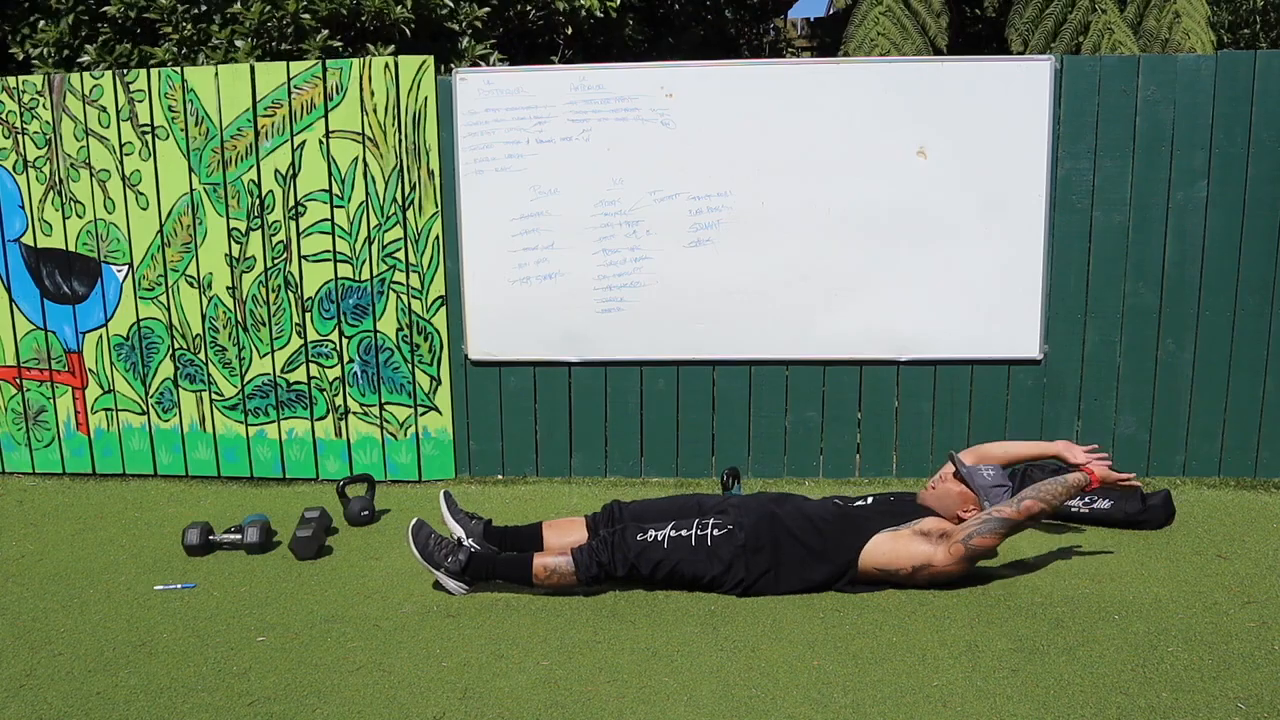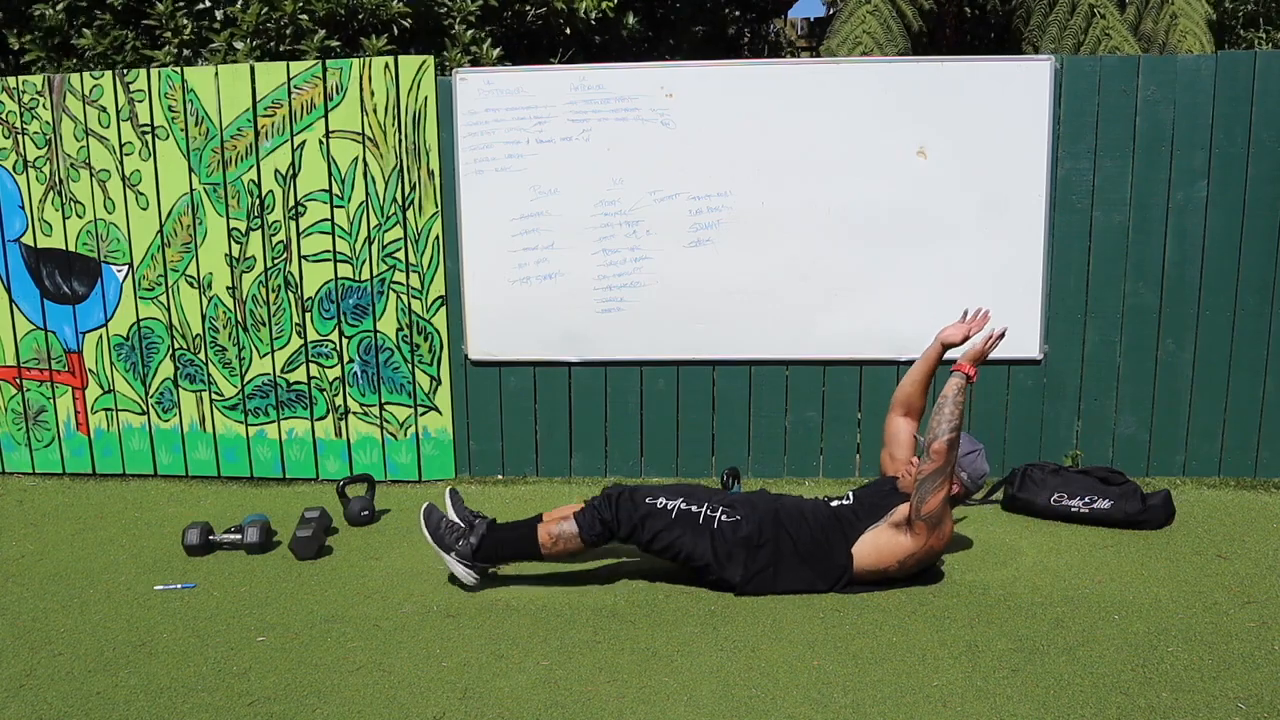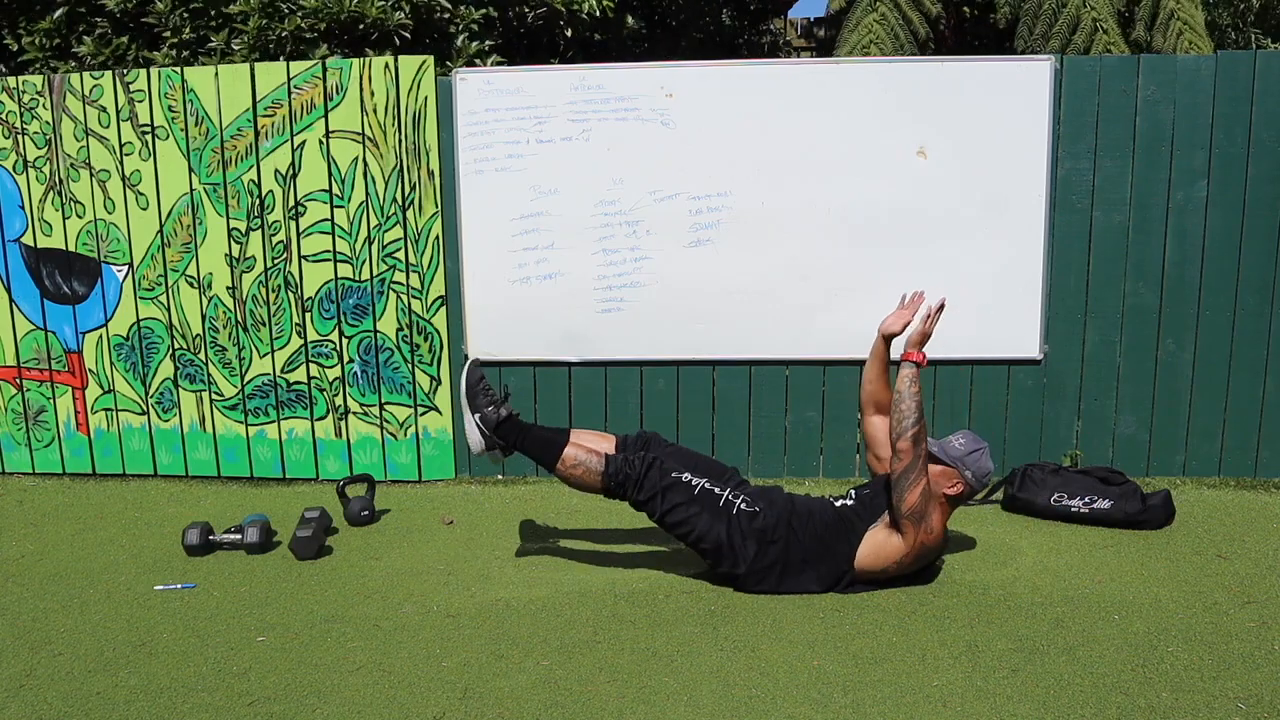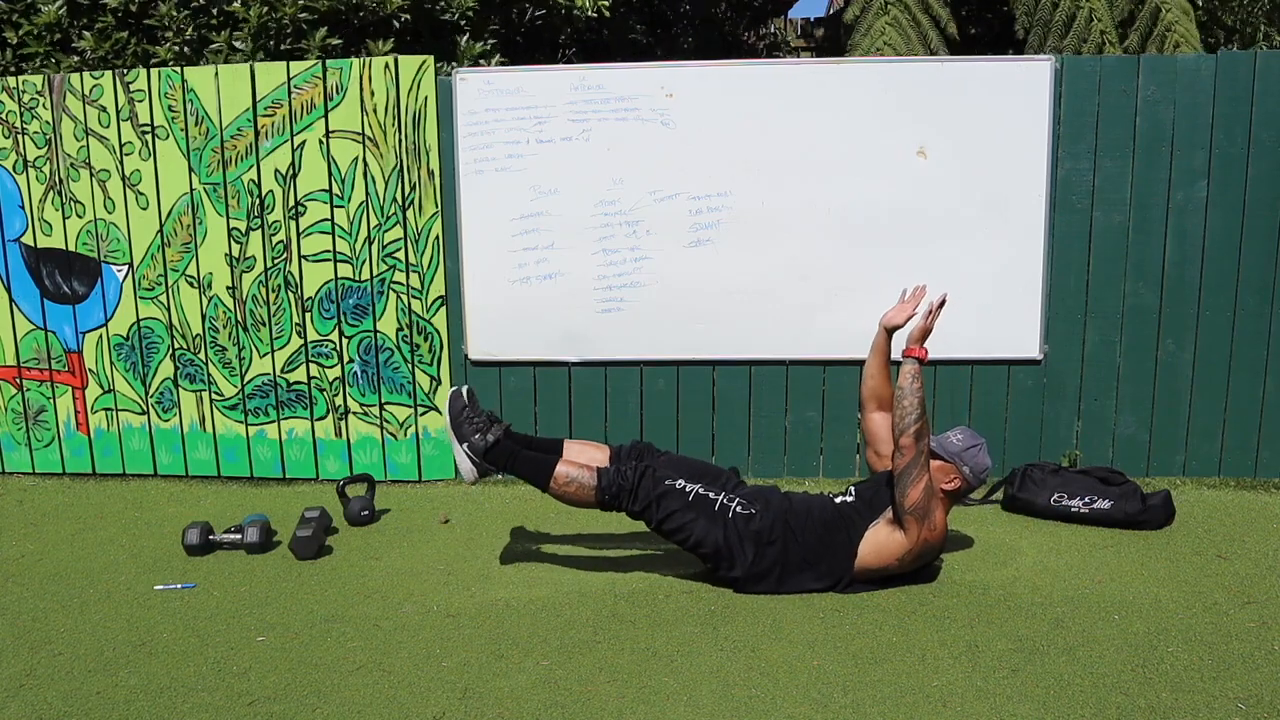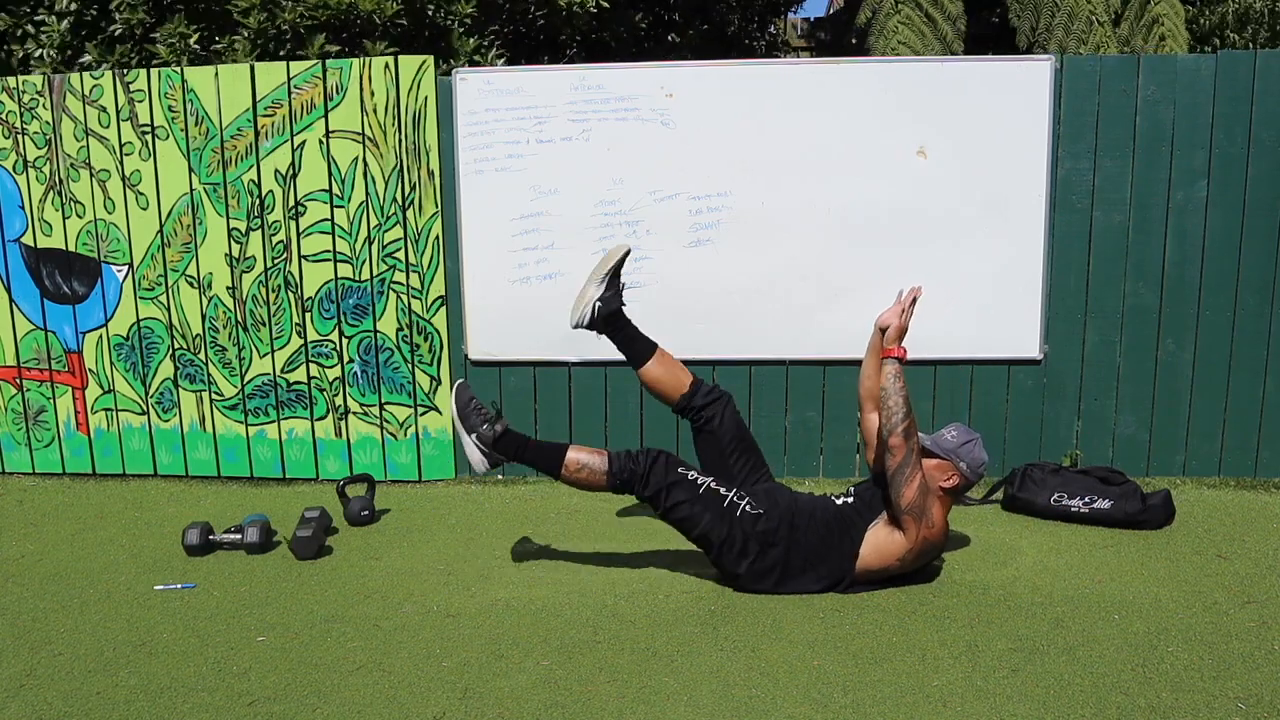
dt=0.7s
person 1, frame 1
left shoulder: (945, 549)
right shoulder: (921, 508)
left elbow: (1011, 510)
right elbow: (975, 457)
left wrist: (1079, 474)
right wrist: (1056, 444)
left hip: (758, 555)
right hip: (762, 518)
left knee: (618, 554)
right knee: (618, 521)
left ankle: (476, 567)
right ankle: (491, 537)
person 1, frame 2
left shoulder: (927, 532)
right shoulder: (900, 491)
left elbow: (938, 453)
right elbow: (901, 412)
left wrist: (962, 371)
right wrist: (940, 344)
left hip: (755, 553)
right hip: (757, 514)
left knee: (622, 512)
right knee: (621, 500)
left ankle: (482, 553)
right ankle: (491, 537)
person 1, frame 3
left shoulder: (923, 531)
right shoulder: (900, 490)
left elbow: (906, 447)
right elbow: (874, 415)
left wrist: (912, 356)
right wrist: (882, 339)
left hip: (763, 549)
right hip: (767, 513)
left knee: (638, 472)
right knee: (645, 449)
left ankle: (504, 428)
right ankle: (510, 428)
person 1, frame 4
left shoulder: (924, 529)
right shoulder: (899, 488)
left elbow: (906, 444)
right elbow: (876, 412)
left wrist: (914, 352)
right wrist: (884, 333)
left hip: (760, 549)
right hip: (762, 510)
left knee: (635, 484)
right knee: (639, 457)
left ankle: (496, 453)
right ankle: (505, 443)
person 1, frame 5
left shoulder: (923, 529)
right shoulder: (898, 493)
left elbow: (897, 441)
right elbow: (871, 412)
left wrist: (892, 352)
right wrist: (876, 332)
left hip: (764, 551)
right hip: (772, 513)
left knee: (655, 470)
right knee: (708, 405)
left ankle: (504, 444)
right ankle: (611, 319)
